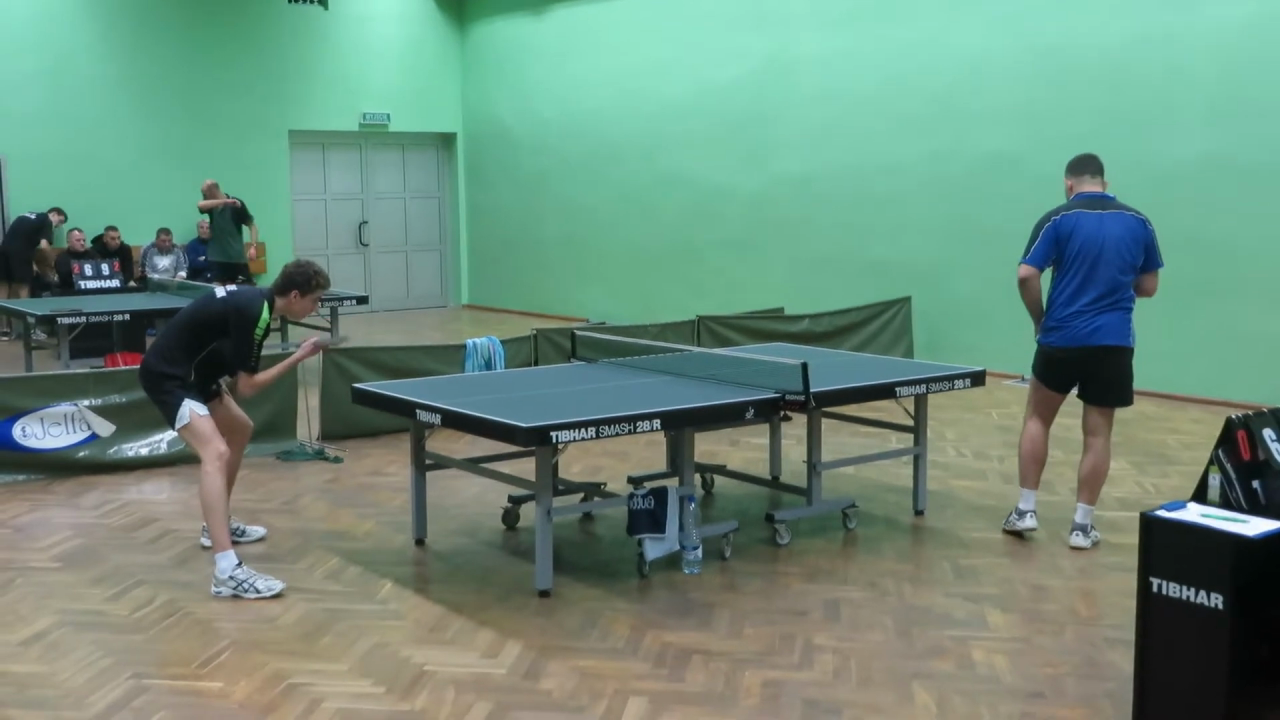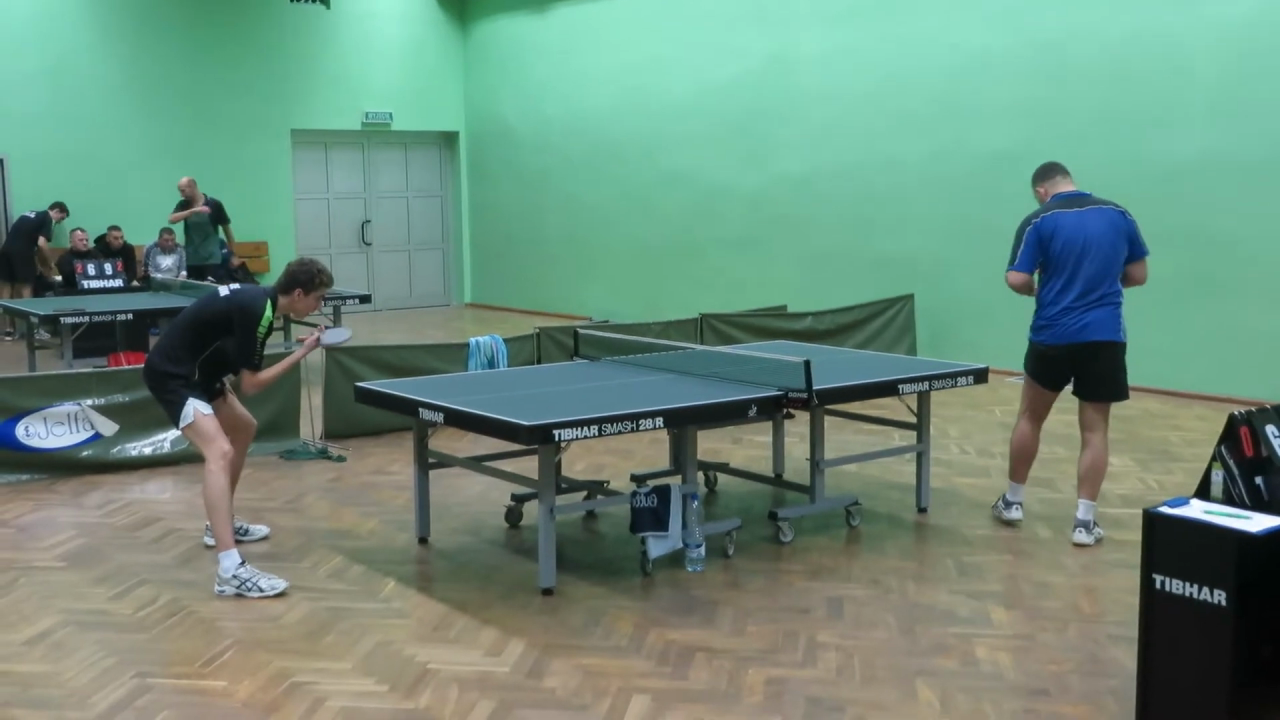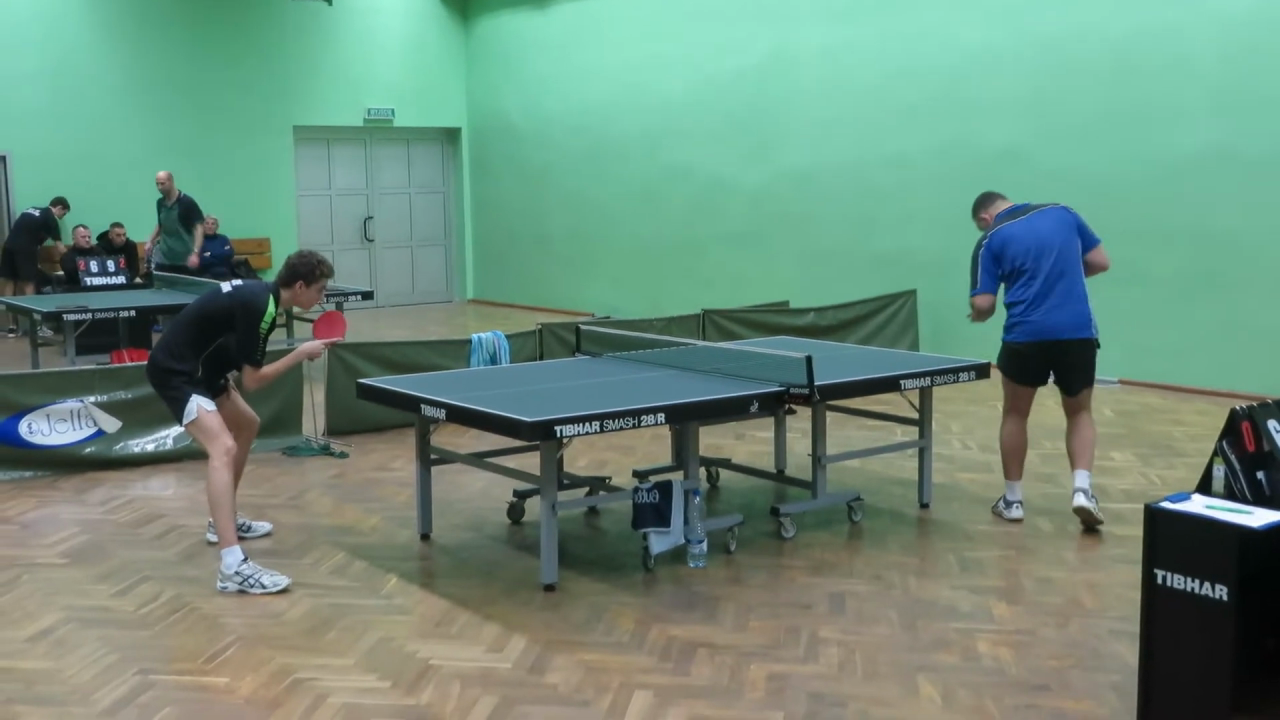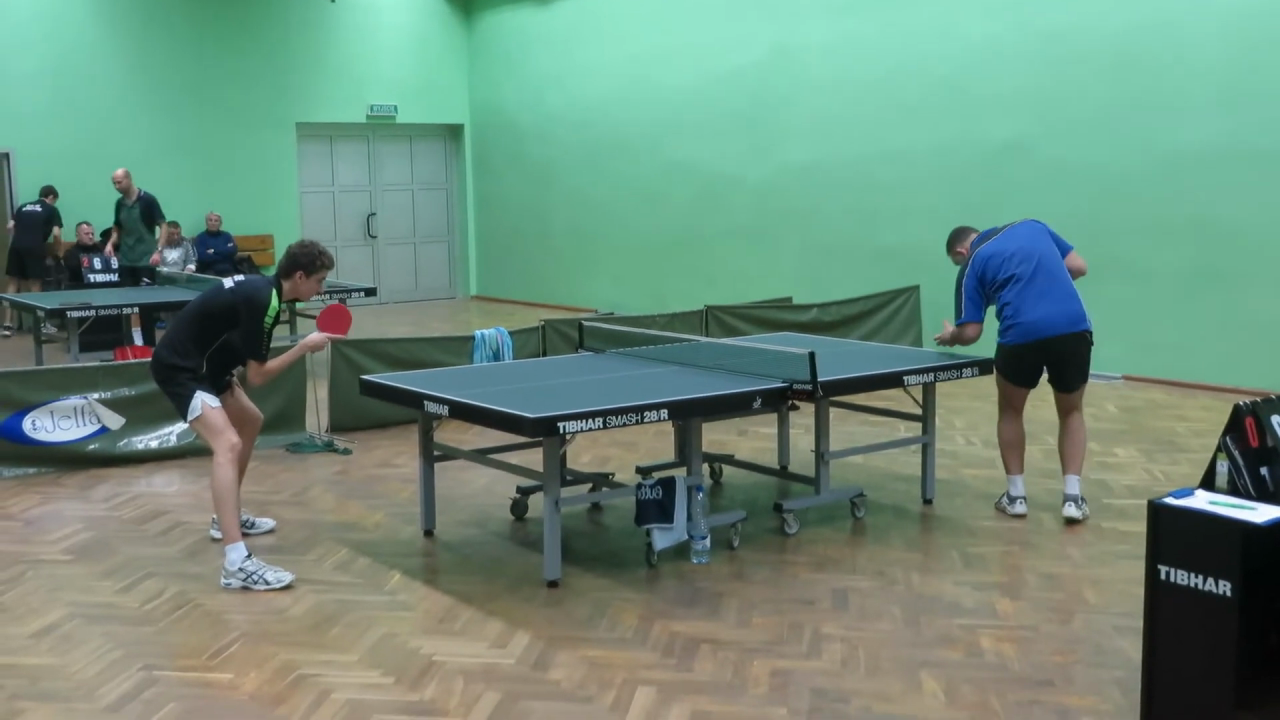
dt=0.4s
person 1, frame 1
left shoulder: (1057, 219)
right shoulder: (1139, 223)
left elbow: (1026, 276)
right elbow: (1148, 286)
left wrist: (1039, 319)
left hip: (1061, 339)
right hip: (1113, 342)
left knee: (1037, 420)
right knee: (1097, 434)
left ankle: (1025, 510)
right ankle: (1082, 525)
person 1, frame 2
left shoulder: (1038, 221)
right shoulder: (1118, 215)
left elbow: (1017, 280)
right elbow: (1138, 275)
left hip: (1053, 337)
right hip: (1105, 337)
left knee: (1030, 418)
right knee: (1095, 431)
left ankle: (1013, 501)
right ankle: (1085, 521)
person 1, frame 3
left shoulder: (989, 241)
right shoulder: (1062, 213)
left elbow: (983, 304)
right elbow: (1101, 261)
left wrist: (977, 313)
left hip: (1026, 335)
right hip: (1079, 331)
left knee: (1015, 414)
right knee: (1079, 414)
left ankle: (1012, 499)
right ankle: (1082, 488)
person 1, frame 4
left shoulder: (972, 265)
right shoulder: (1033, 226)
left elbow: (971, 331)
right elbow: (1078, 267)
left wrist: (952, 336)
left hip: (1022, 334)
right hip: (1074, 328)
left knee: (1010, 411)
right knee: (1071, 411)
left ankle: (1016, 495)
right ankle: (1073, 497)
person 2, frame 1
left shoulder: (255, 299)
right shoulder: (253, 312)
right elbow: (246, 387)
left wrist: (217, 384)
right wrist: (299, 356)
left hip: (189, 371)
right hip: (166, 376)
left knee: (240, 430)
right knee: (216, 453)
left ankle: (218, 524)
right ankle: (227, 572)
person 2, frame 2
left shoulder: (258, 298)
right shoulder: (256, 310)
right elbow: (250, 384)
left wrist: (222, 384)
right wrist: (301, 353)
left hip: (193, 371)
right hip: (171, 375)
left knee: (244, 429)
right knee: (220, 452)
left ankle: (222, 523)
right ankle: (230, 571)
person 2, frame 3
left shoulder: (260, 293)
right shoulder: (258, 306)
right elbow: (252, 379)
left wrist: (223, 380)
right wrist: (302, 353)
left hip: (196, 367)
right hip: (173, 371)
left knee: (247, 426)
right knee: (223, 449)
left ankle: (224, 521)
right ankle: (232, 566)
person 2, frame 4
left shoulder: (261, 287)
right shoulder: (261, 301)
right elbow: (257, 375)
left wrist: (227, 376)
right wrist: (306, 346)
left hip: (199, 364)
right hip: (178, 368)
left knee: (250, 423)
right knee: (228, 445)
left ankle: (228, 517)
right ankle: (237, 563)
